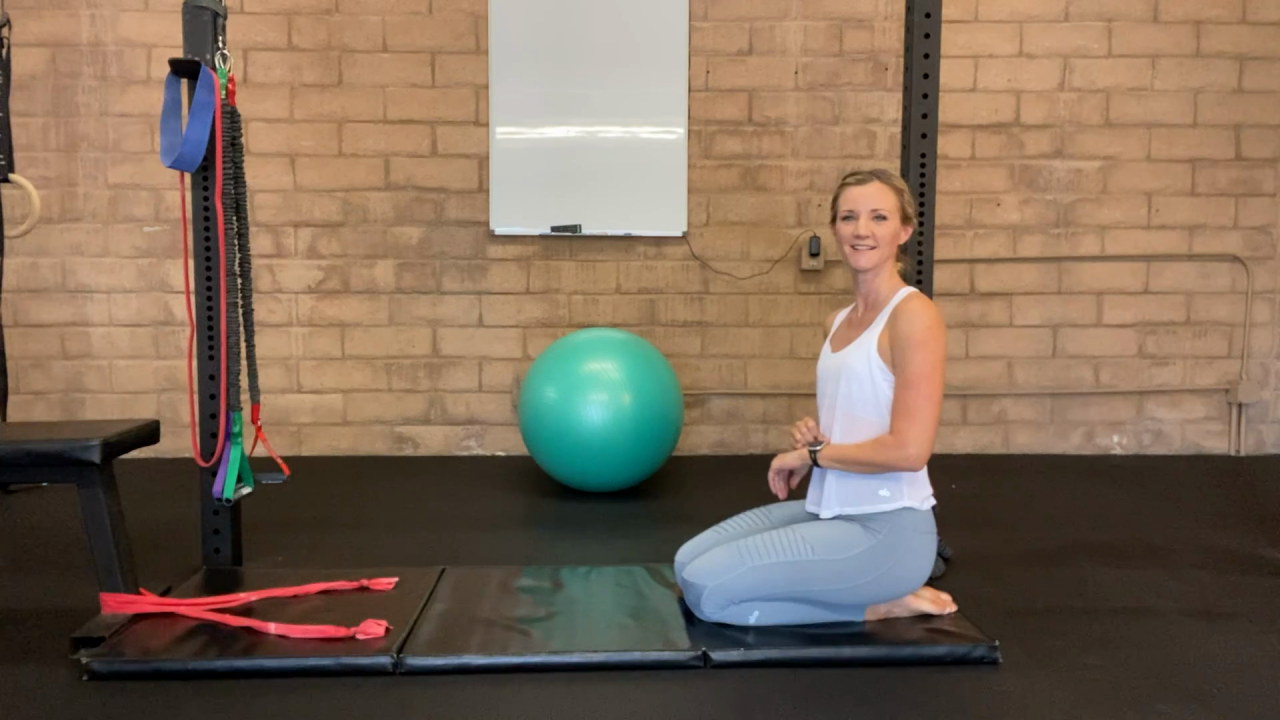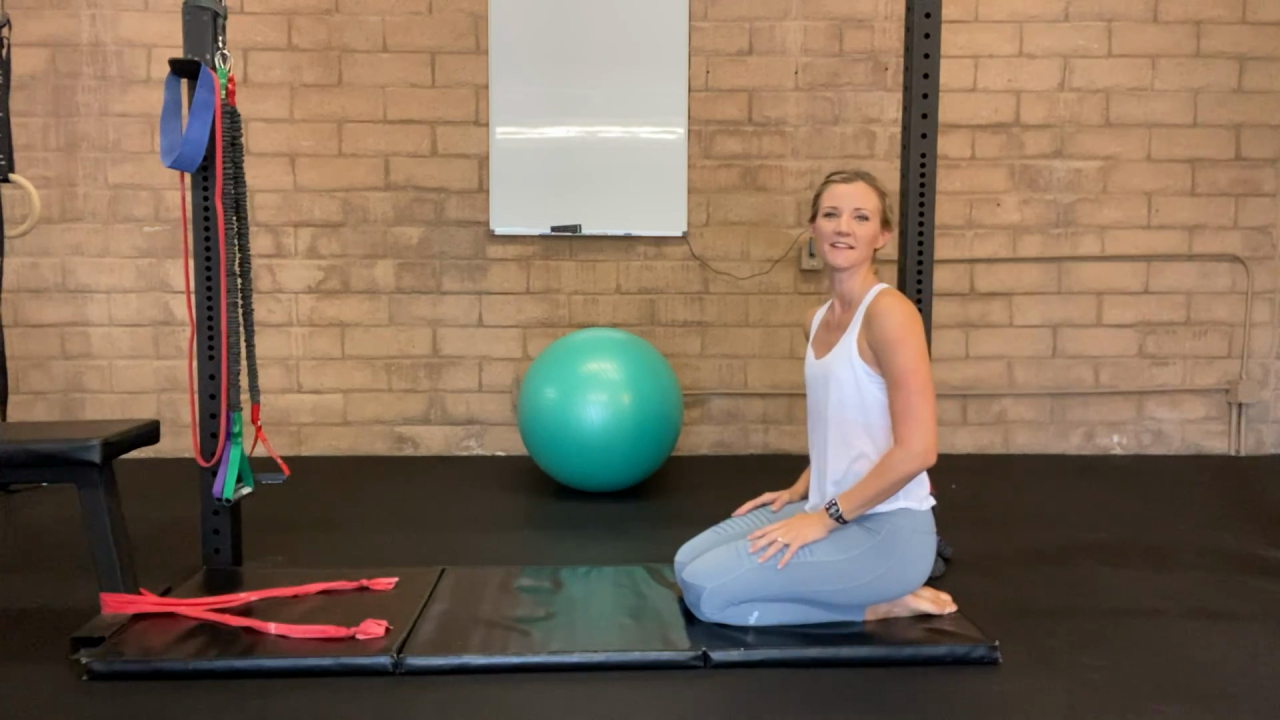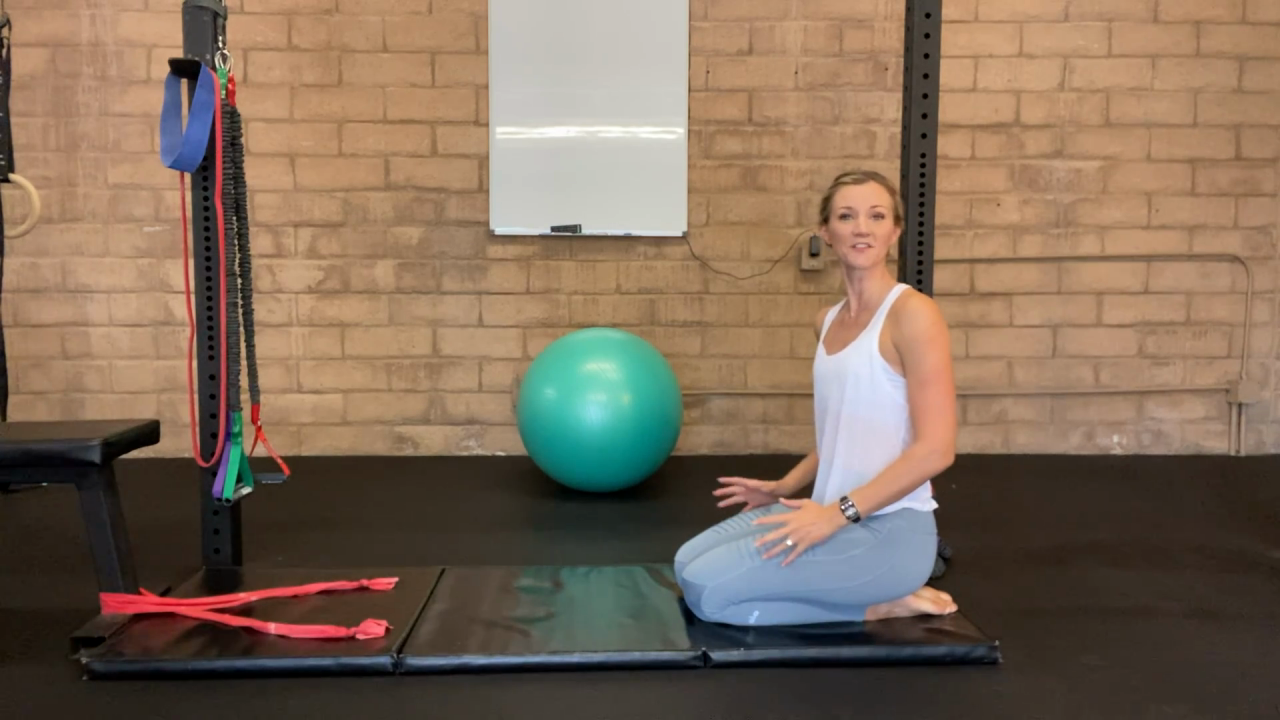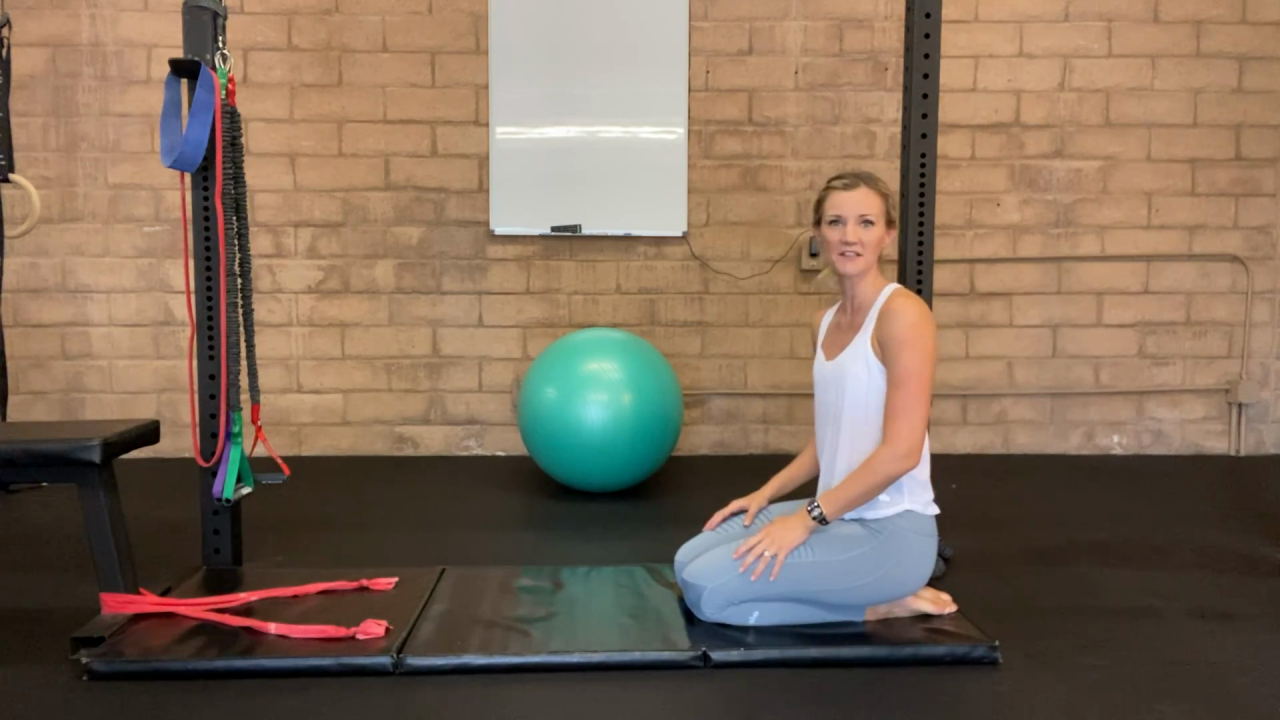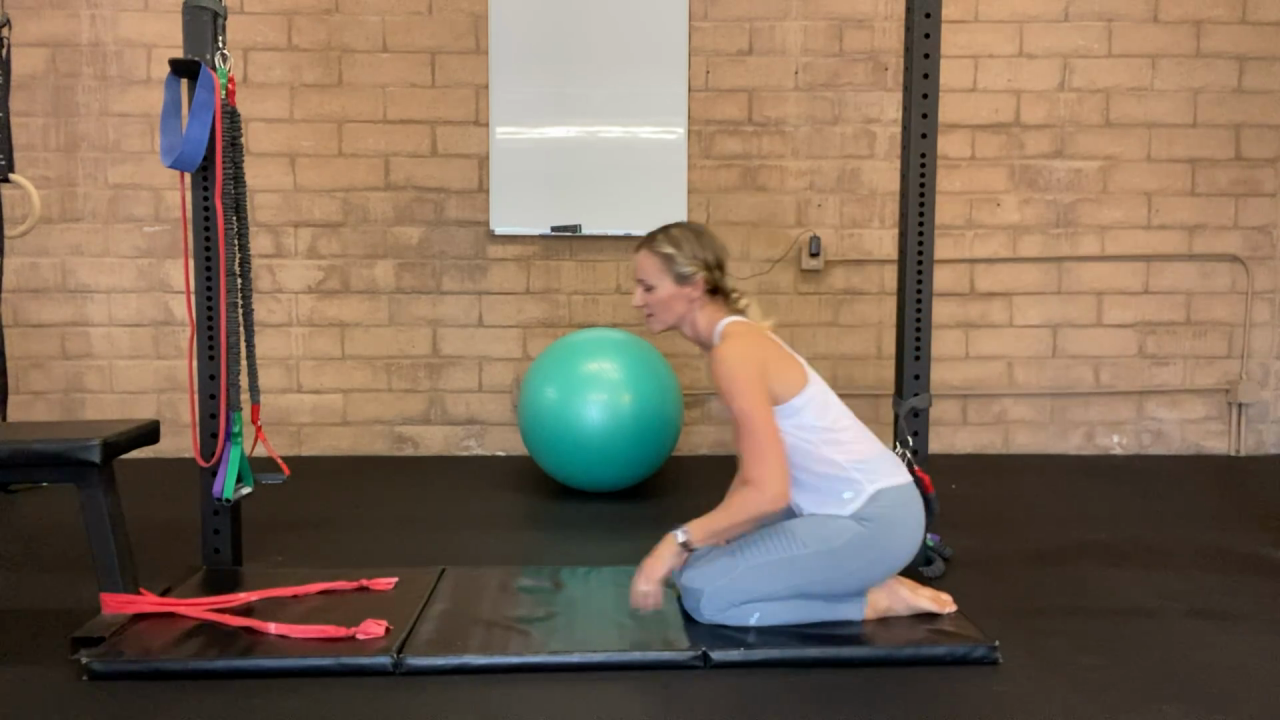
dt=1s
person 1, frame 1
left shoulder: (913, 315)
right shoulder: (838, 322)
left elbow: (909, 449)
left wrist: (809, 453)
right wrist: (810, 435)
left hip: (887, 531)
right hip: (829, 512)
left knee: (707, 589)
right knee: (690, 563)
left ankle: (880, 603)
right ankle: (871, 592)
person 1, frame 2
left shoulder: (889, 312)
right shoulder: (818, 319)
left elbow: (917, 449)
left wrist: (826, 517)
right wrist: (799, 492)
left hip: (886, 529)
right hip: (835, 510)
left knee: (708, 590)
right knee: (689, 564)
left ankle: (879, 603)
right ankle: (868, 592)
person 1, frame 3
left shoulder: (912, 313)
right shoulder: (828, 321)
left elbow: (936, 448)
left wrist: (838, 514)
right wrist: (786, 486)
left hip: (888, 532)
right hip: (836, 512)
left knee: (708, 589)
right knee: (689, 564)
left ankle: (880, 602)
right ankle: (871, 591)
person 1, frame 4
left shoulder: (903, 313)
right shoulder: (826, 322)
left elbow: (902, 450)
left wrist: (807, 518)
right wrist: (767, 492)
left hip: (890, 533)
right hip: (840, 515)
left knee: (708, 589)
right knee: (689, 564)
left ankle: (881, 603)
right ankle: (869, 591)
person 1, frame 5
left shoulder: (735, 350)
right shoulder: (727, 338)
left elbow: (768, 490)
right elbow: (760, 446)
left wrist: (680, 540)
right wrist: (709, 525)
left hip: (877, 517)
right hip: (834, 509)
left knee: (704, 592)
right knee: (687, 570)
left ankle: (876, 600)
right ankle: (853, 577)
